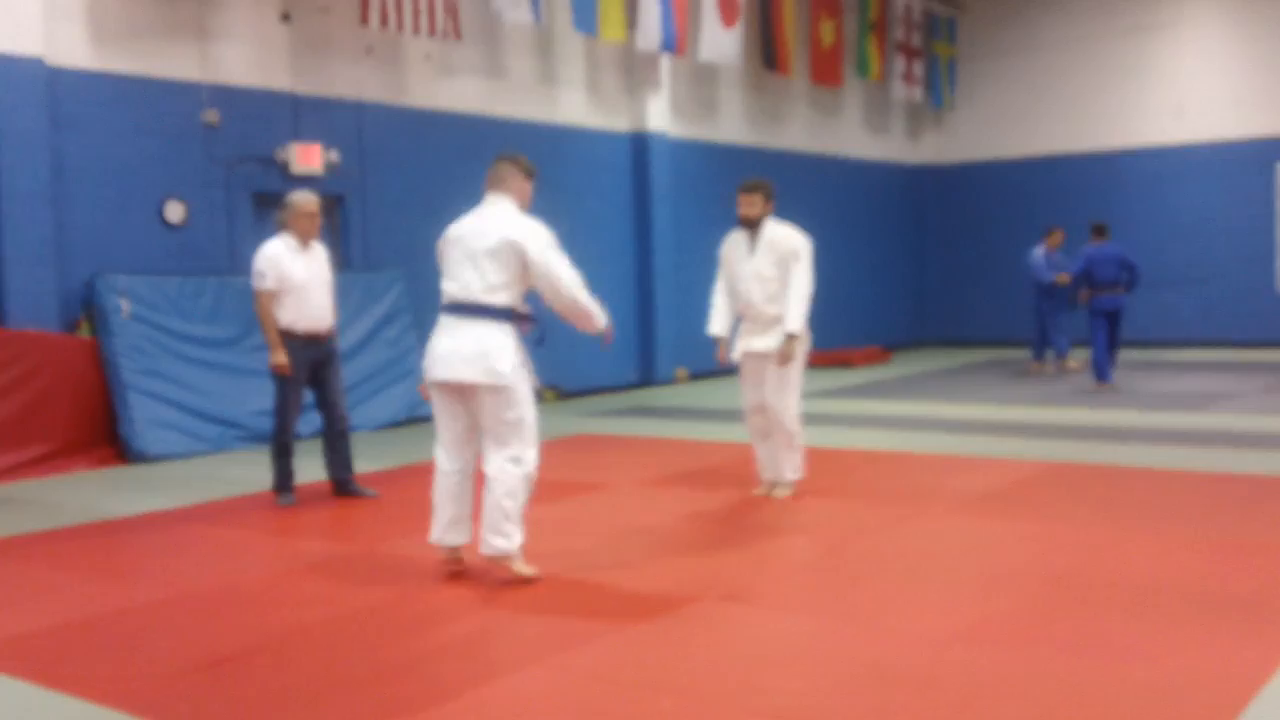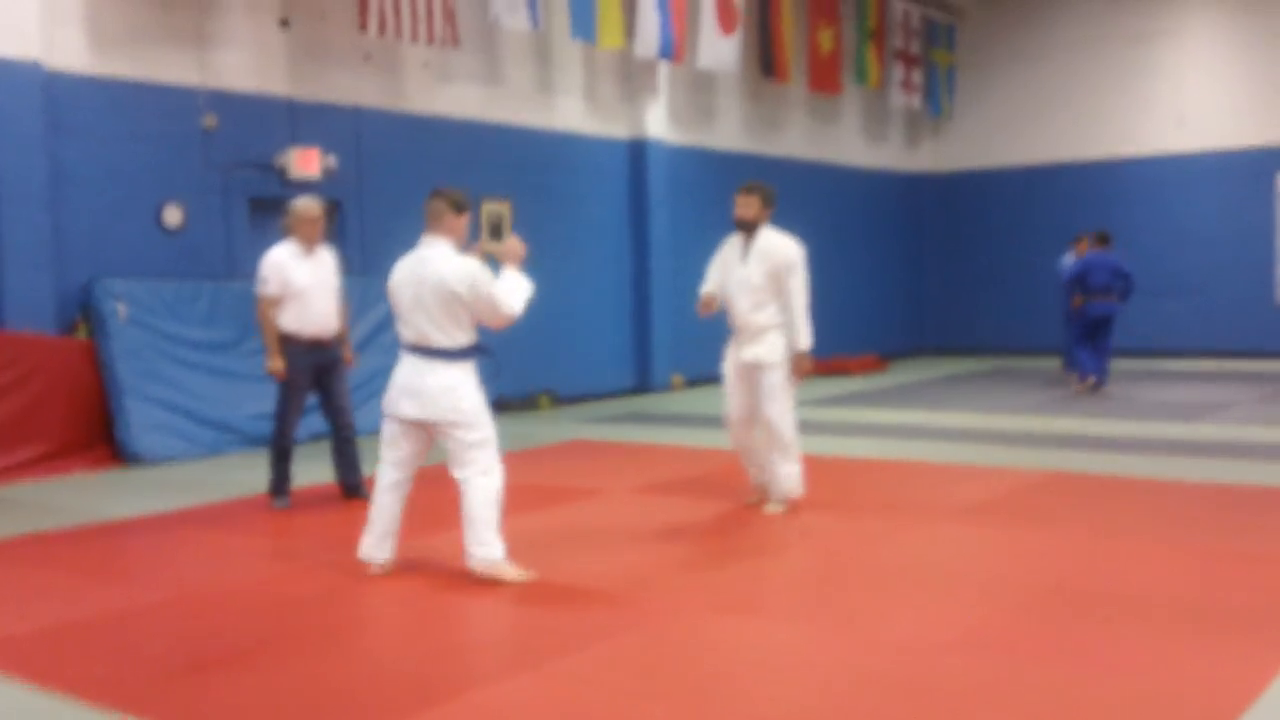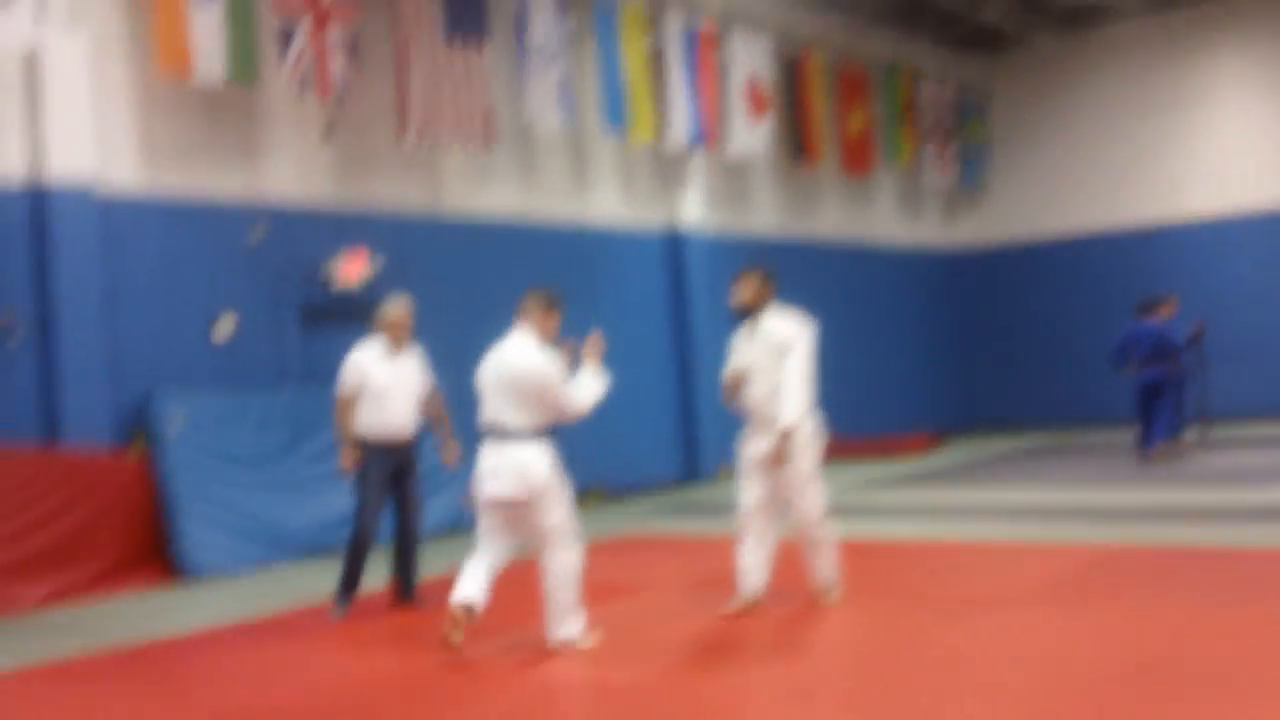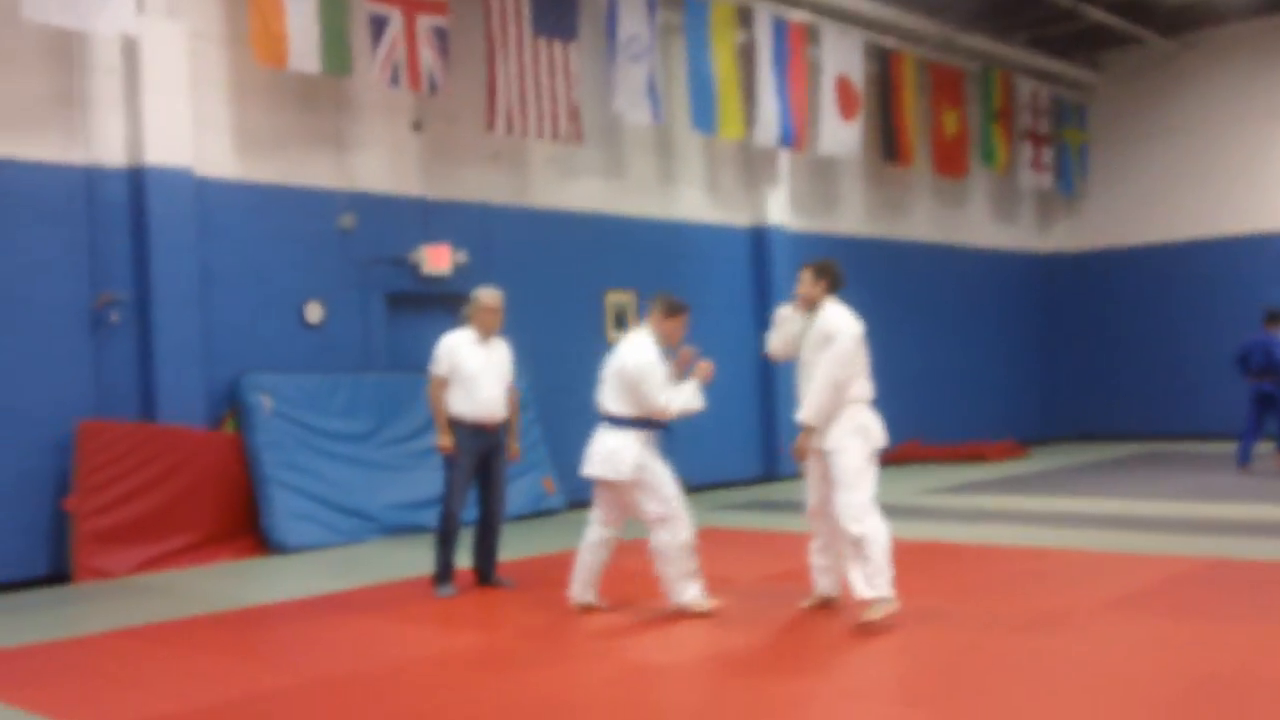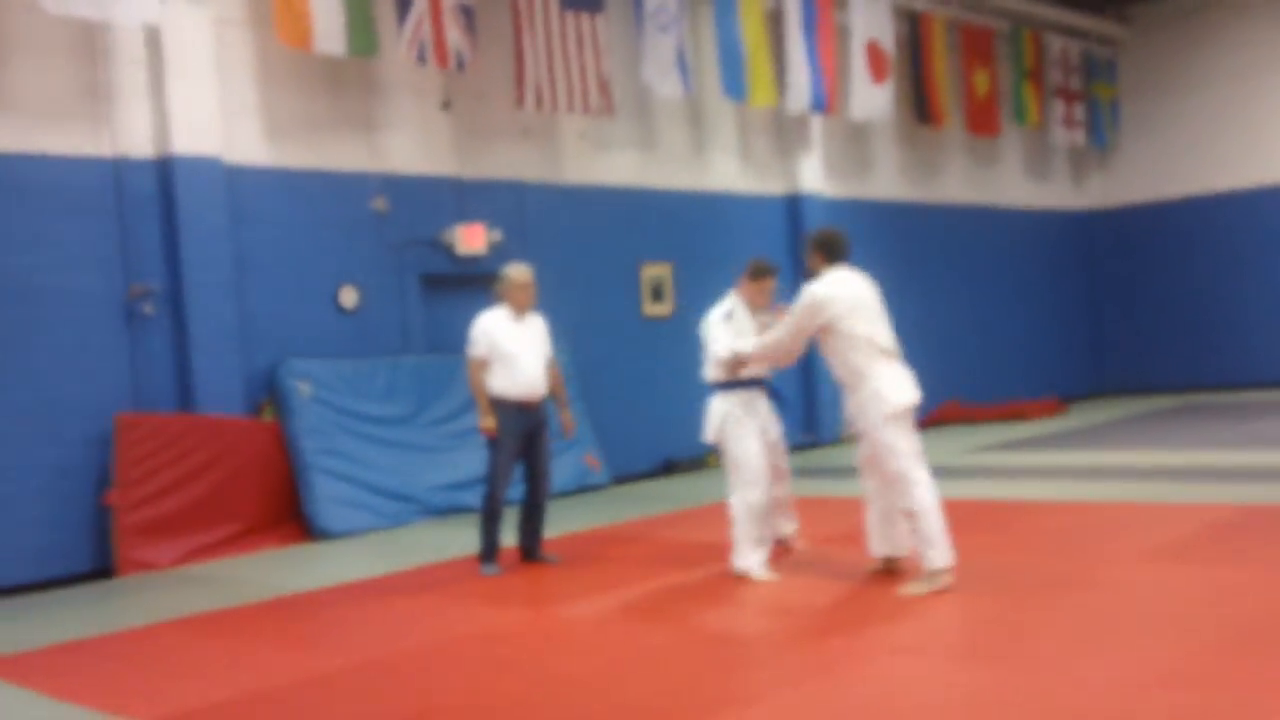
dt=0.5s
person 1, frame 1
left shoulder: (455, 230)
right shoulder: (527, 229)
right elbow: (562, 288)
right wrist: (598, 322)
left hip: (448, 342)
right hip: (492, 347)
left knee: (453, 451)
right knee: (511, 452)
left ankle: (450, 543)
right ankle: (503, 549)
person 1, frame 2
left shoulder: (402, 268)
right shoulder: (464, 269)
right elbow: (502, 313)
right wrist: (511, 266)
left hip: (410, 376)
right hip: (452, 381)
left knee: (395, 469)
right knee: (479, 469)
left ankle: (375, 555)
right ankle: (488, 558)
person 1, frame 3
left shoulder: (493, 356)
right shoulder: (537, 359)
right elbow: (571, 406)
left wrist: (559, 364)
right wrist: (590, 365)
left hip: (494, 459)
right hip: (531, 462)
left knee: (493, 543)
right knee: (560, 547)
left ankle: (464, 605)
right ankle: (567, 631)
person 1, frame 4
left shoulder: (632, 346)
right shoulder: (645, 355)
right elbow: (663, 406)
left wrist: (677, 371)
right wrist: (694, 383)
left hip: (609, 443)
right hip: (630, 448)
left knee: (604, 523)
right knee: (672, 519)
left ankle: (583, 594)
right ankle: (687, 596)
person 1, frame 5
left shoulder: (761, 316)
right shoulder: (720, 317)
right elbow: (725, 357)
left hip: (757, 403)
right hip: (731, 408)
left knee: (776, 472)
right knee: (751, 484)
left ankle: (781, 531)
right ankle: (748, 560)
person 2, frame 1
left shoulder: (791, 240)
right shoulder: (731, 243)
left elbow: (799, 290)
right elbow: (723, 291)
left wrist: (791, 336)
right wrist: (720, 336)
left hip: (784, 335)
right hip: (750, 334)
left knee: (781, 407)
right knee: (755, 408)
left ankle: (788, 477)
right ankle: (770, 476)
person 2, frame 2
left shoulder: (784, 248)
right shoulder: (728, 247)
left elbow: (797, 302)
right elbow: (714, 285)
left wrist: (803, 350)
right wrist: (708, 298)
left hip: (774, 343)
right hip: (741, 343)
left knee: (777, 419)
right knee: (739, 418)
left ankle: (785, 491)
right ankle: (762, 481)
person 2, frame 3
left shoulder: (792, 329)
right shoulder: (741, 337)
left elbow: (796, 384)
right elbow: (738, 390)
left wrist: (785, 433)
right wrist: (731, 388)
left hip: (793, 433)
right hip: (758, 432)
left knee: (807, 510)
right knee: (754, 511)
left ankle: (827, 580)
right ankle: (750, 590)
person 2, frame 4
left shoulder: (840, 322)
right shoulder: (813, 322)
left elbow: (829, 380)
right elbow: (778, 349)
left wrist: (806, 428)
right wrist: (796, 308)
left hip: (849, 427)
right hip: (824, 430)
left knee: (854, 511)
right knee: (822, 511)
left ankle: (880, 596)
right ankle: (826, 589)
person 2, frame 5
left shoulder: (819, 293)
right shoulder: (859, 282)
left elbow: (785, 339)
left wrist: (748, 354)
left hip: (878, 392)
right hip: (885, 384)
left knee: (906, 476)
right knee: (879, 471)
left ankle: (939, 566)
right ankle: (891, 552)
person 3, frame 1
left shoulder: (320, 250)
right shoulder: (272, 252)
right elbow: (264, 304)
left wrist: (332, 338)
right wrist: (276, 349)
left hip: (323, 344)
right hip: (293, 345)
left knee: (337, 415)
right knee: (287, 419)
left ankle: (343, 481)
right ankle: (284, 487)
person 3, frame 2
left shoulder: (328, 255)
right shoulder: (277, 258)
right elbow: (266, 310)
left wrist: (346, 345)
right wrist: (274, 355)
left hip: (328, 349)
right hip: (297, 349)
left knee: (343, 419)
right knee: (287, 424)
left ankle: (352, 484)
right ankle: (279, 490)
person 3, frame 3
left shoulder: (415, 357)
right shoulder: (360, 358)
left elbow: (431, 400)
right elbow: (344, 406)
left wrist: (447, 439)
right wrist: (348, 450)
left hip: (405, 450)
right hip: (373, 451)
left knee: (410, 523)
right knee: (366, 524)
left ankle: (406, 590)
right ankle: (346, 593)
person 3, frame 4
left shoulder: (503, 347)
right shoulder: (452, 342)
right elbow: (436, 389)
left wrist: (512, 437)
right wrist: (443, 432)
left hip: (494, 435)
right hip: (463, 434)
left knee: (493, 508)
right knee: (453, 507)
left ankle: (486, 572)
right ankle: (443, 577)
person 3, frame 5
left shoulder: (538, 323)
right shoulder: (487, 322)
left elbow: (551, 368)
right elbow: (475, 371)
left wrist: (564, 407)
right wrist: (485, 413)
left hip: (536, 412)
right hip: (506, 412)
left knee: (539, 483)
right knee: (498, 485)
left ankle: (531, 547)
right ankle: (489, 556)
